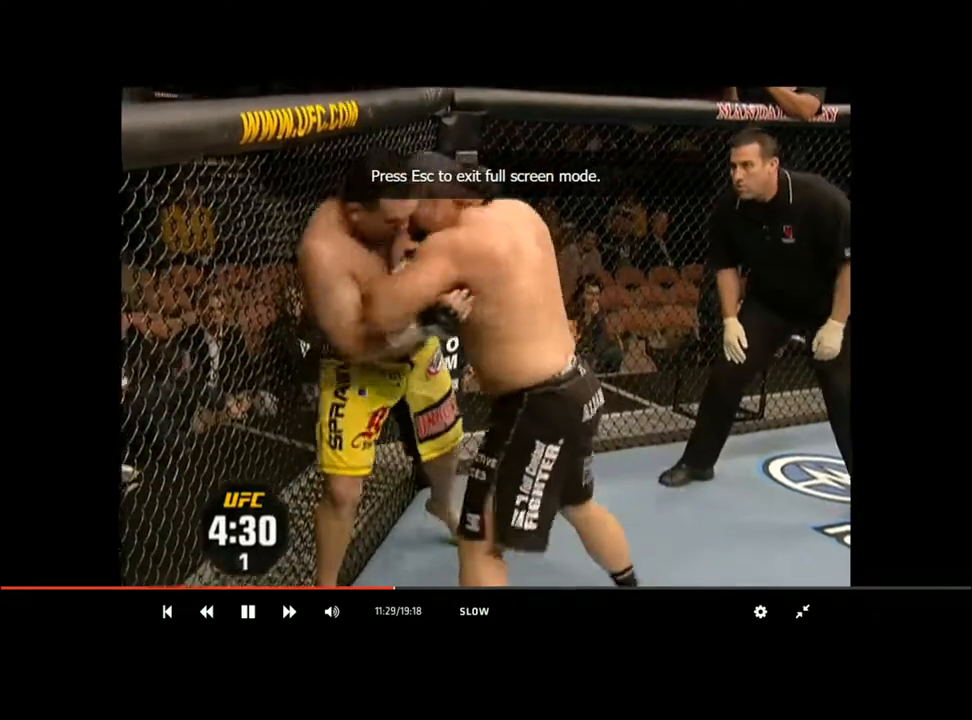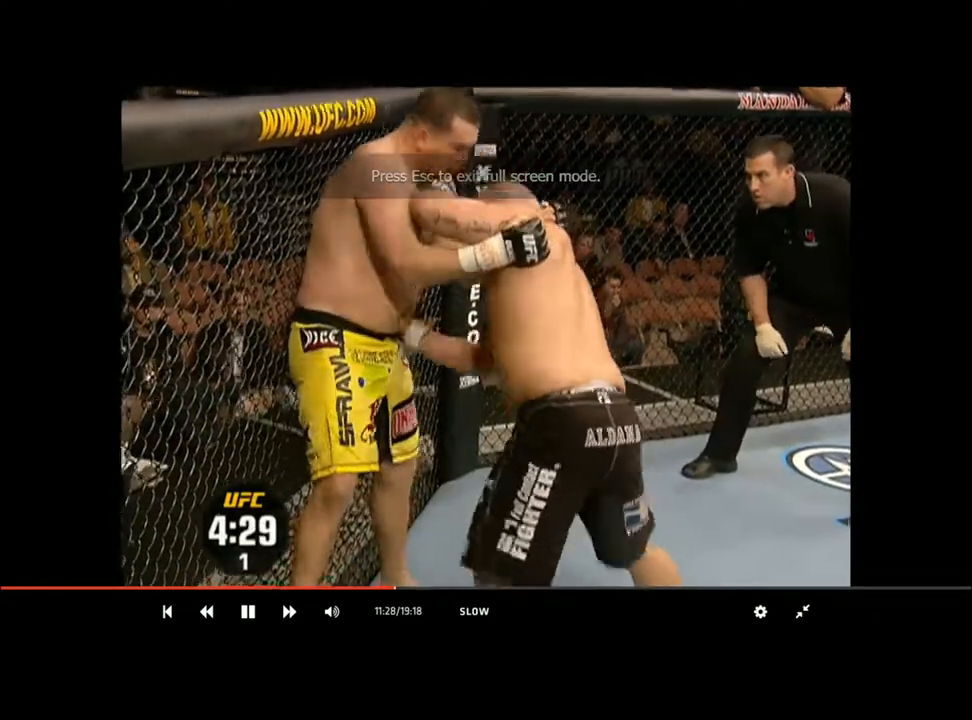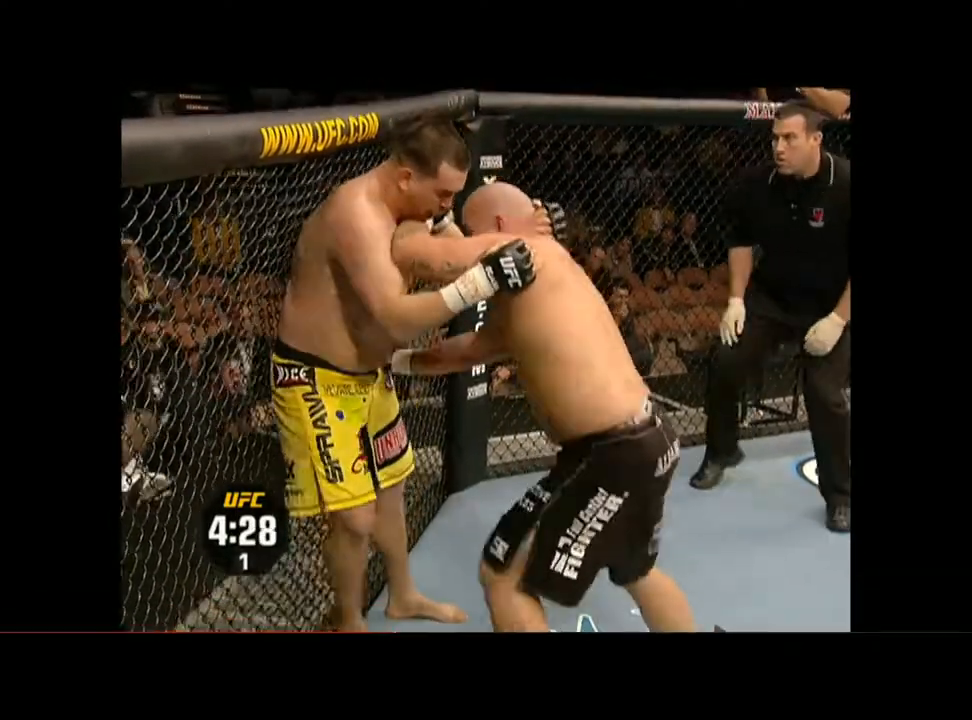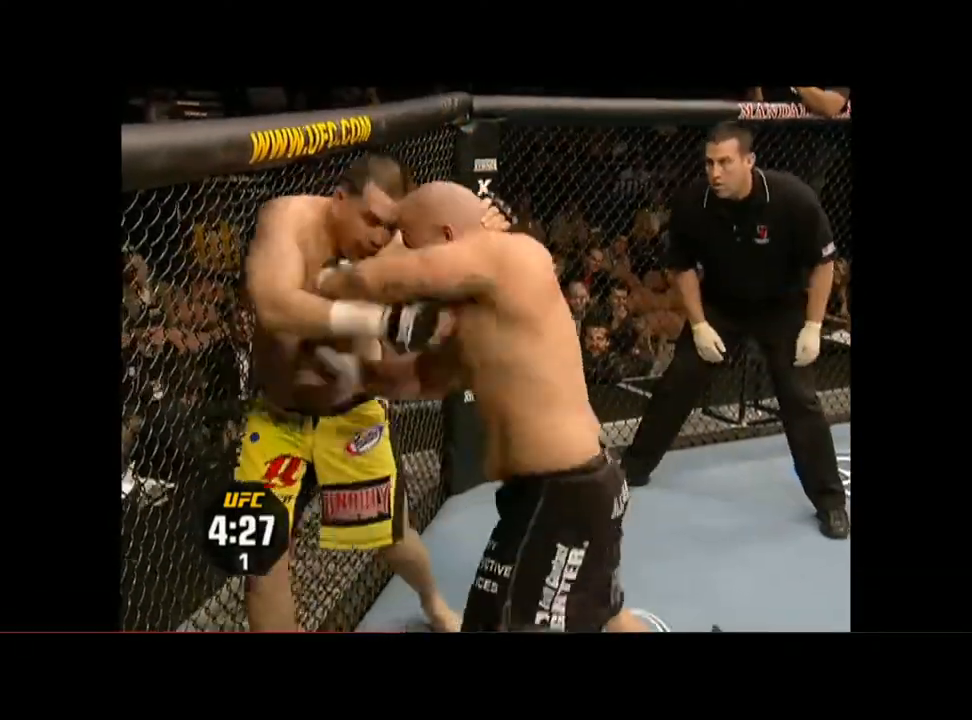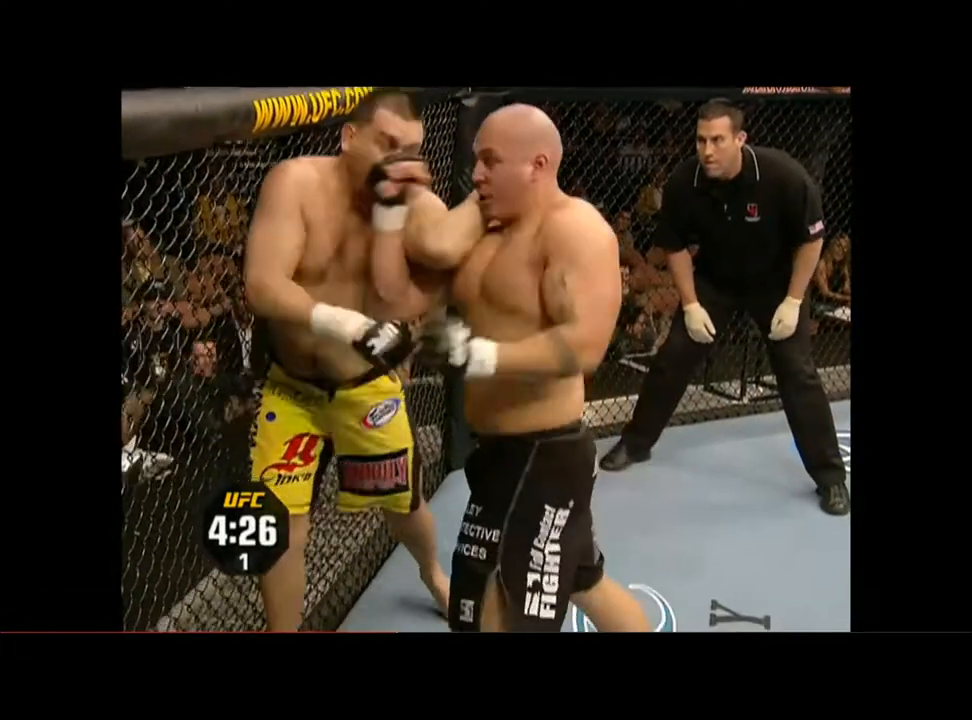
dt=1s
person 1, frame 1
left shoulder: (397, 190)
right shoulder: (323, 249)
right elbow: (353, 342)
right wrist: (417, 325)
left hip: (418, 351)
right hip: (356, 365)
left knee: (444, 444)
right knee: (343, 490)
left ankle: (442, 506)
right ankle: (325, 588)
person 1, frame 2
left shoulder: (410, 175)
right shoulder: (378, 163)
right elbow: (406, 263)
right wrist: (496, 249)
left hip: (383, 347)
right hip: (333, 343)
left knee: (397, 469)
right knee: (337, 486)
left ankle: (396, 580)
person 1, frame 3
left shoulder: (398, 208)
right shoulder: (358, 213)
right elbow: (396, 317)
left wrist: (508, 239)
right wrist: (481, 282)
left hip: (366, 373)
right hip: (312, 379)
left knee: (389, 490)
right knee: (356, 520)
left ankle: (403, 597)
right ankle: (350, 626)
person 1, frame 4
right shoulder: (288, 217)
right elbow: (273, 305)
right wrist: (378, 321)
left hip: (352, 417)
right hip: (276, 415)
left knee: (390, 537)
right knee: (264, 565)
left ankle: (432, 602)
person 1, frame 5
right shoulder: (295, 181)
left elbow: (408, 311)
right elbow: (264, 290)
left wrist: (387, 212)
right wrist: (353, 327)
left hip: (372, 388)
right hip: (291, 387)
left knee: (401, 504)
right knee: (282, 531)
left ankle: (433, 574)
right ankle: (283, 633)
person 2, frame 1
left shoulder: (453, 246)
right shoulder: (520, 213)
left elbow: (380, 317)
left wrist: (381, 280)
left hip: (537, 405)
right hip: (573, 388)
left knee: (480, 542)
right knee: (577, 502)
right ankle: (627, 583)
person 2, frame 2
right shoulder: (552, 268)
right elbow: (484, 358)
right wrist: (413, 333)
left hip: (559, 423)
right hip: (614, 418)
left knee: (496, 570)
right knee: (634, 550)
person 2, frame 3
right shoulder: (531, 283)
right elbow: (473, 347)
right wrist: (399, 359)
left hip: (612, 454)
right hip: (646, 440)
left knee: (506, 582)
right knee: (637, 573)
person 2, frame 4
left shoulder: (505, 258)
right shoulder: (482, 293)
left elbow: (387, 276)
right elbow: (431, 373)
left wrist: (324, 285)
left hip: (560, 498)
right hip: (598, 481)
right knee: (604, 612)
person 2, frame 5
left shoulder: (572, 229)
right shoulder: (491, 217)
left elbow: (581, 346)
right elbow: (437, 251)
left wrist: (474, 354)
right wrist: (407, 195)
left hip: (539, 459)
right hip: (539, 449)
left knee: (506, 619)
right knee: (584, 579)
person 3, frame 1
left shoulder: (821, 198)
right shoulder: (729, 209)
left elbow: (848, 262)
right elbow: (725, 265)
left wrist: (835, 324)
right wrist: (730, 319)
left hip: (827, 307)
right hip: (766, 303)
left knee: (843, 394)
right knee: (725, 377)
right ankle: (697, 462)
person 3, frame 2
left shoulder: (837, 198)
right shoulder: (751, 212)
right elbow: (751, 272)
left wrist: (851, 327)
right wrist: (763, 325)
left hip: (843, 300)
right hip: (790, 297)
right knee: (743, 362)
right ankle: (721, 453)
person 3, frame 3
left shoulder: (846, 186)
right shoulder: (757, 184)
right elbow: (741, 242)
left wrist: (837, 318)
right wrist: (735, 300)
left hip: (829, 305)
right hip: (768, 297)
left knee: (825, 396)
right knee: (725, 368)
left ankle: (839, 494)
right ankle: (722, 453)
person 3, frame 4
left shoulder: (793, 198)
right shoulder: (692, 203)
left elbow: (823, 261)
right elbow: (683, 265)
left wrist: (813, 325)
right wrist: (700, 324)
left hip: (782, 306)
right hip: (717, 305)
left knee: (800, 398)
right knee: (677, 382)
left ankle: (830, 500)
right ankle: (636, 466)
person 3, frame 5
left shoulder: (784, 176)
right shoulder: (683, 183)
left elbow: (811, 239)
right elbow: (675, 246)
left wrist: (793, 301)
right wrist: (691, 304)
left hip: (777, 281)
right hip: (713, 279)
left knee: (798, 372)
right knee: (673, 357)
left ankle: (830, 476)
right ankle: (635, 443)
